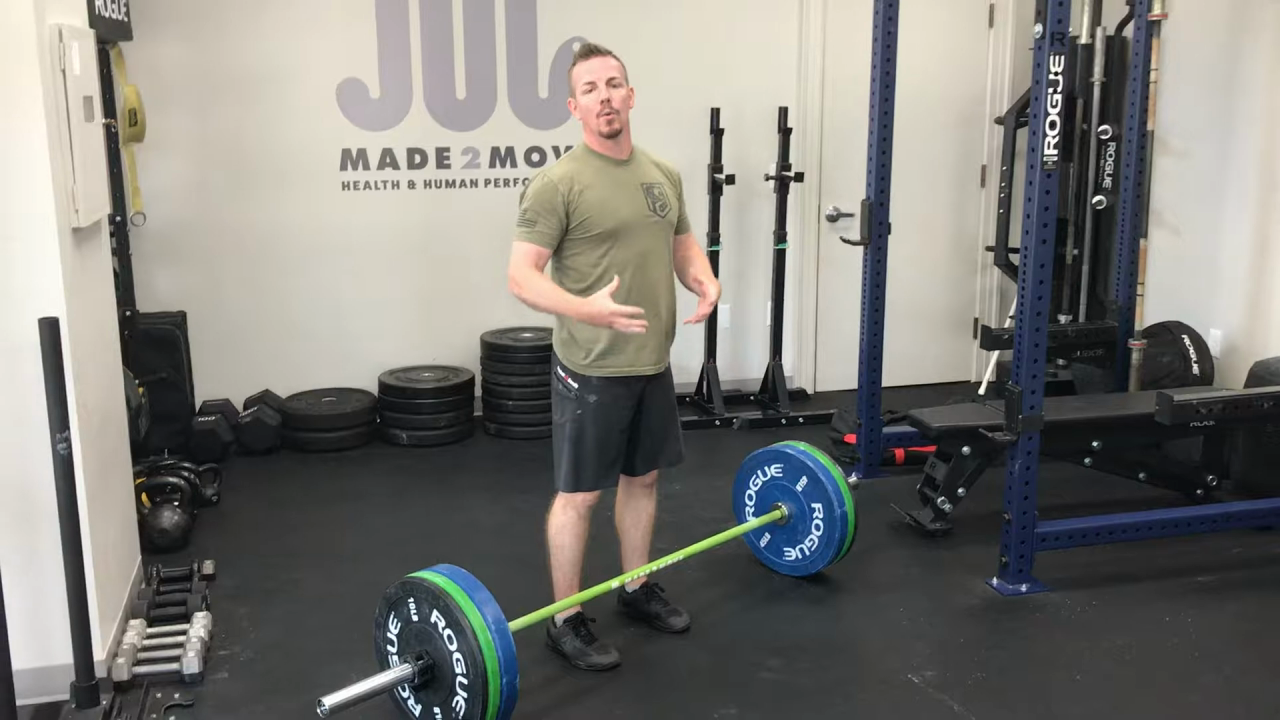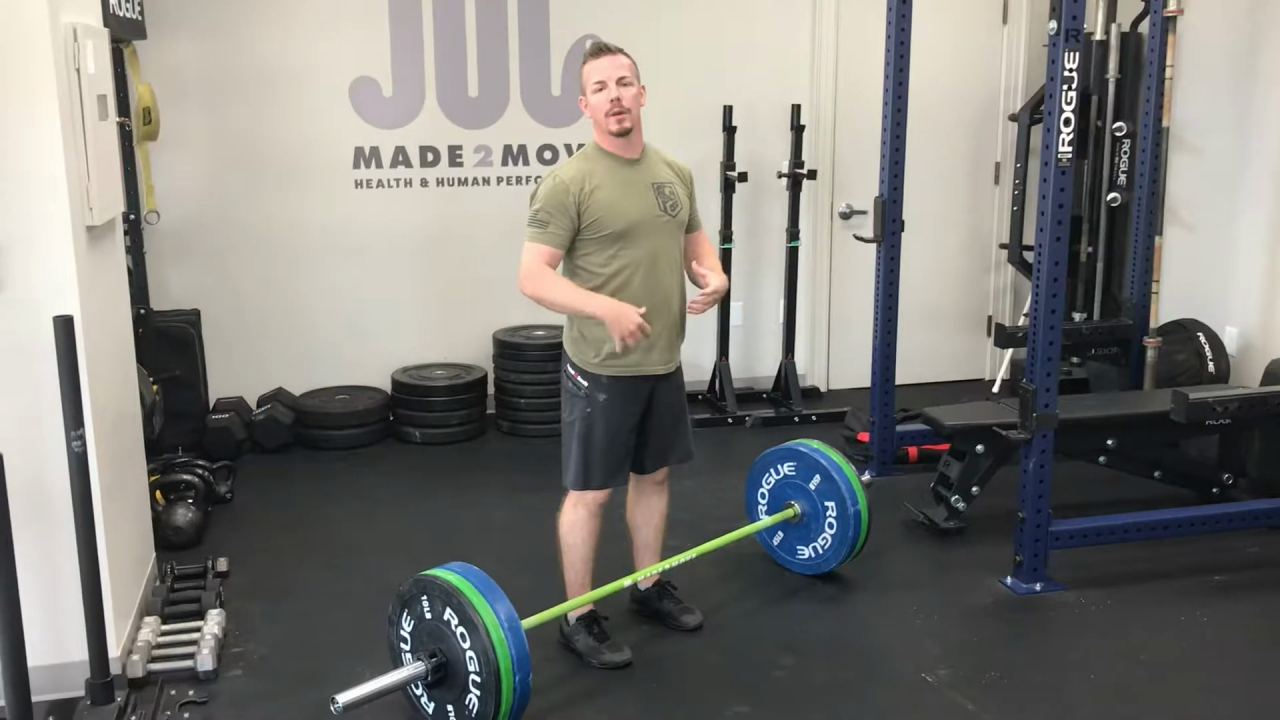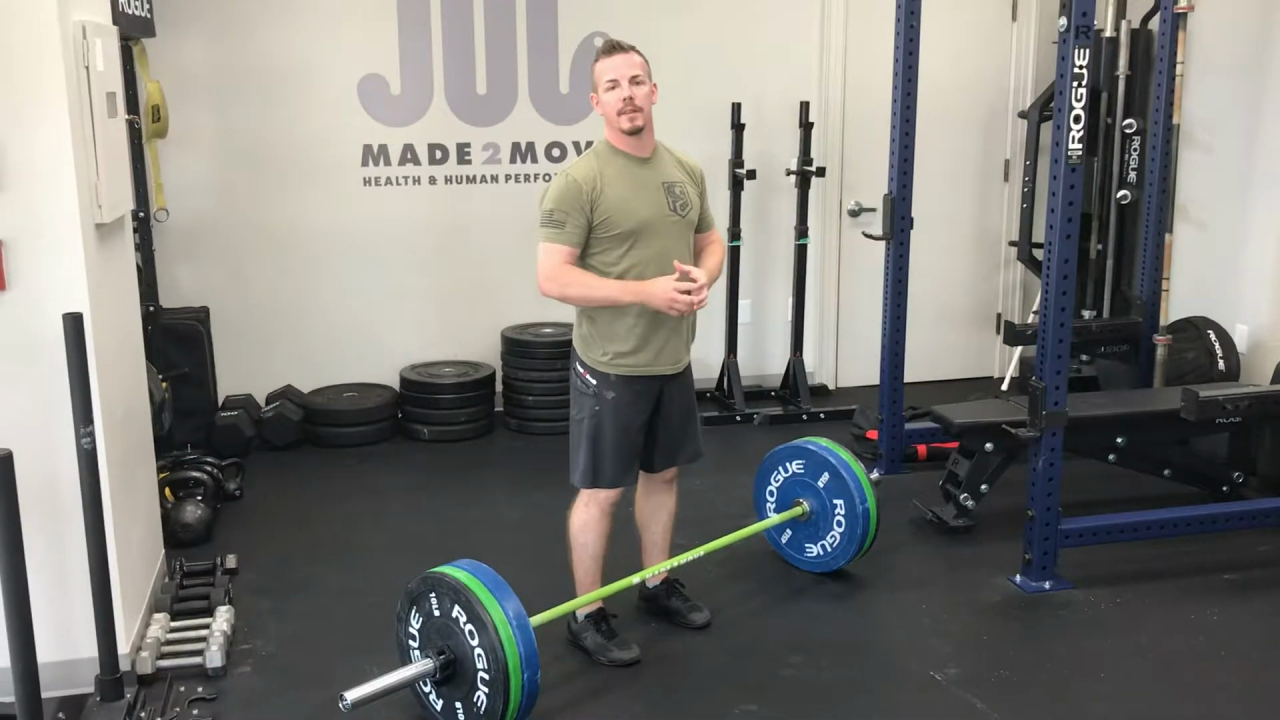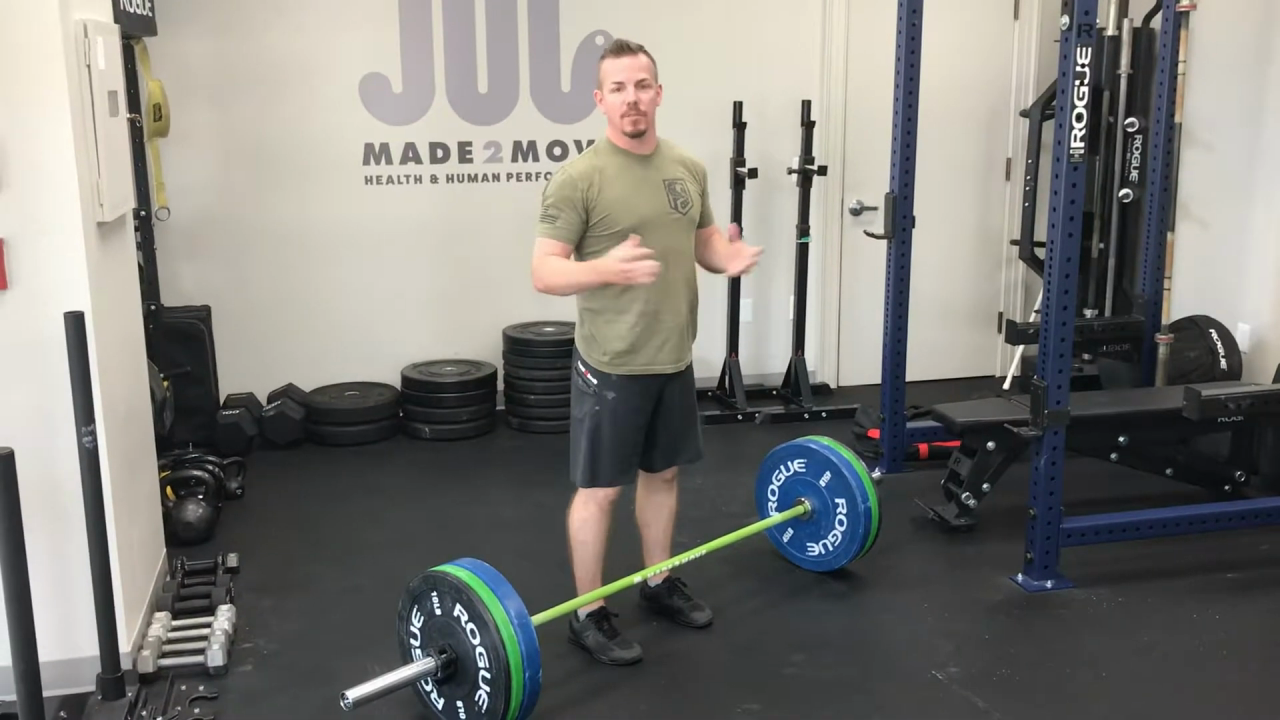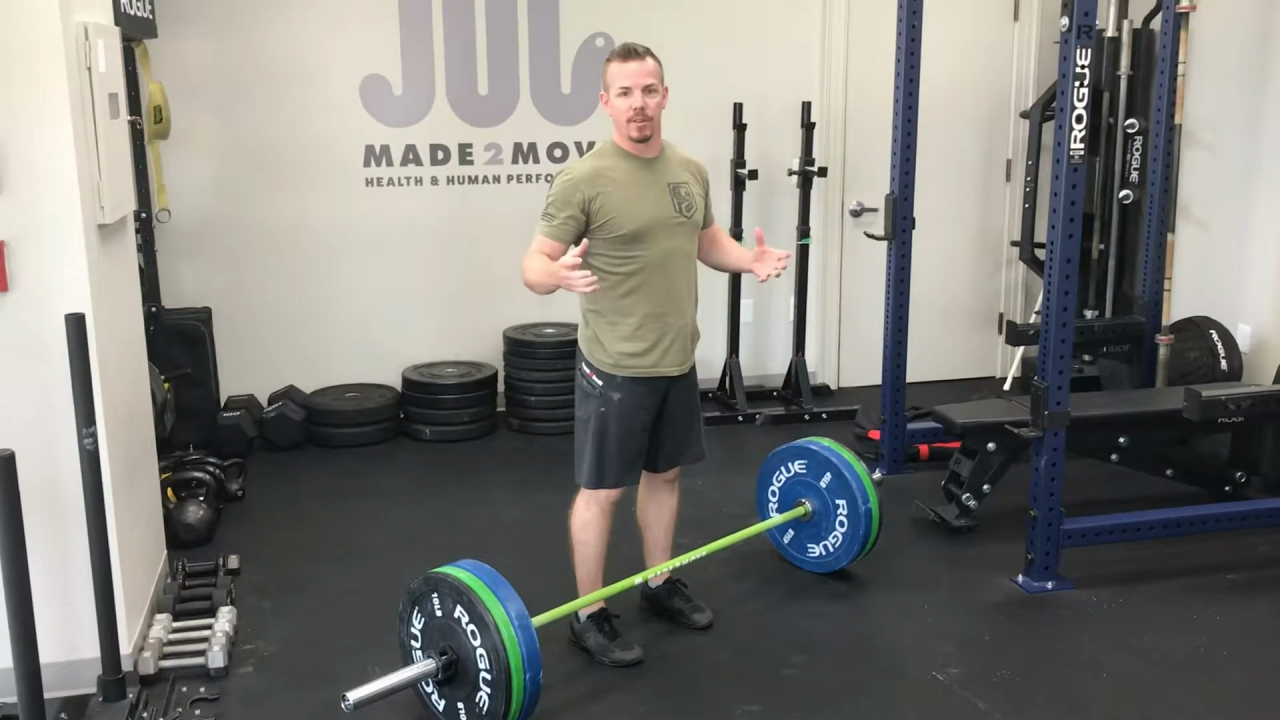
dt=0.5s
person 1, frame 1
left shoulder: (663, 174)
right shoulder: (557, 182)
left elbow: (683, 243)
right elbow: (521, 275)
left wrist: (704, 281)
right wrist: (582, 309)
left hip: (653, 362)
right hip: (591, 369)
left knee: (642, 477)
right knee: (579, 493)
left ankle: (636, 588)
right ankle: (565, 620)
person 1, frame 2
left shoulder: (674, 172)
right shoulder: (569, 182)
left elbow: (694, 240)
right elbow: (533, 276)
left wrist: (713, 274)
right wrist: (605, 309)
left hip: (664, 361)
right hip: (601, 368)
left knee: (654, 475)
right knee: (590, 491)
left ankle: (649, 585)
right ankle: (578, 617)
person 1, frame 3
left shoulder: (685, 171)
right shoulder: (580, 181)
left elbow: (710, 242)
right elbow: (553, 279)
left wrist: (703, 276)
right wrist: (645, 291)
left hip: (672, 360)
right hip: (611, 366)
left knee: (662, 474)
right knee: (602, 490)
left ankle: (657, 584)
right ankle: (587, 615)
person 1, frame 4
left shoulder: (687, 168)
right shoulder: (579, 177)
left elbow: (707, 238)
right elbow: (544, 271)
left wrist: (730, 256)
right wrist: (604, 268)
left hip: (674, 358)
right hip: (613, 365)
left knee: (664, 473)
right knee: (600, 488)
left ankle: (659, 583)
right ankle: (588, 614)
person 1, frame 5
left shoulder: (690, 171)
right shoulder: (583, 180)
left elbow: (706, 239)
right elbow: (535, 262)
left wrist: (749, 260)
right wrist: (559, 273)
left hip: (678, 360)
right hip: (616, 366)
left knee: (665, 473)
right knee: (602, 489)
left ankle: (661, 583)
right ankle: (590, 615)
